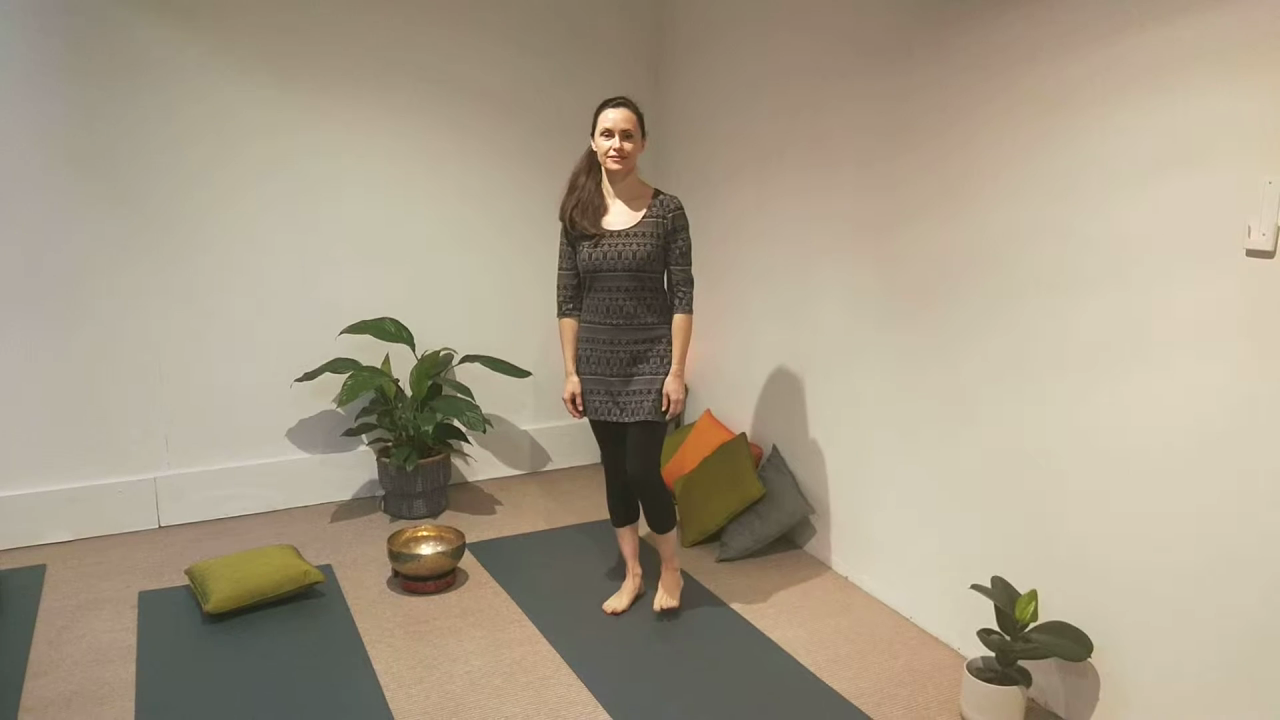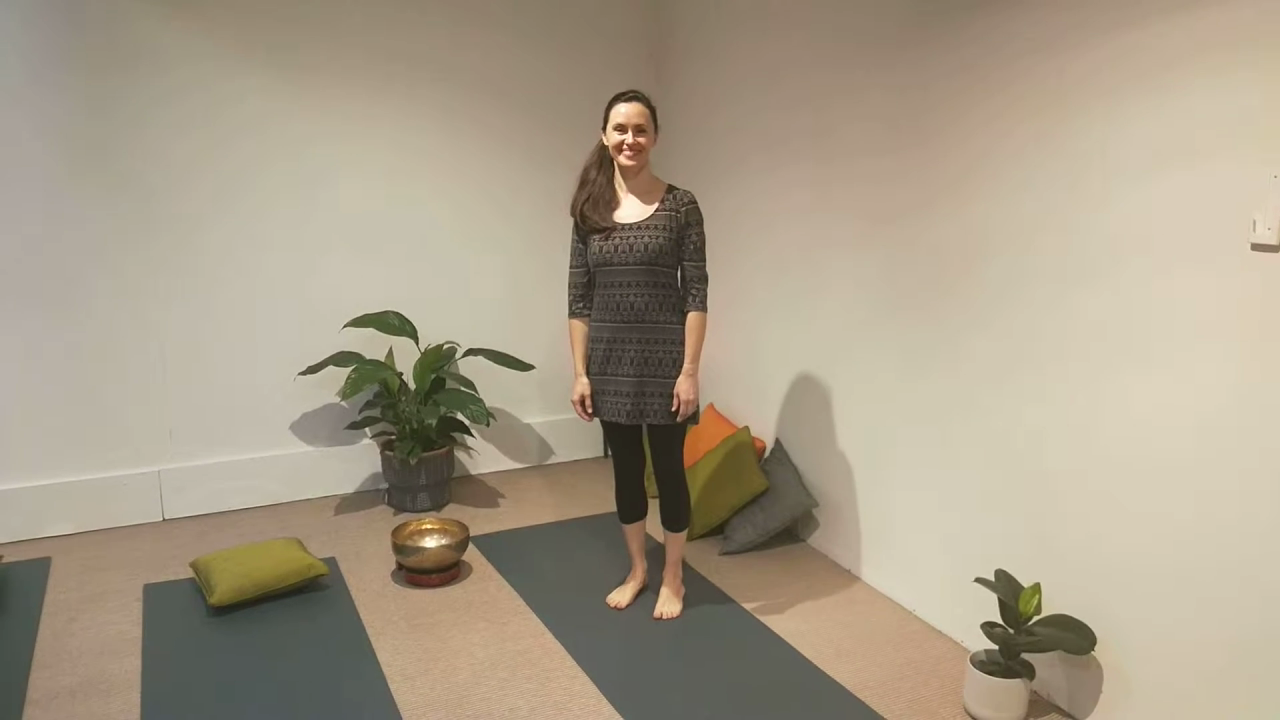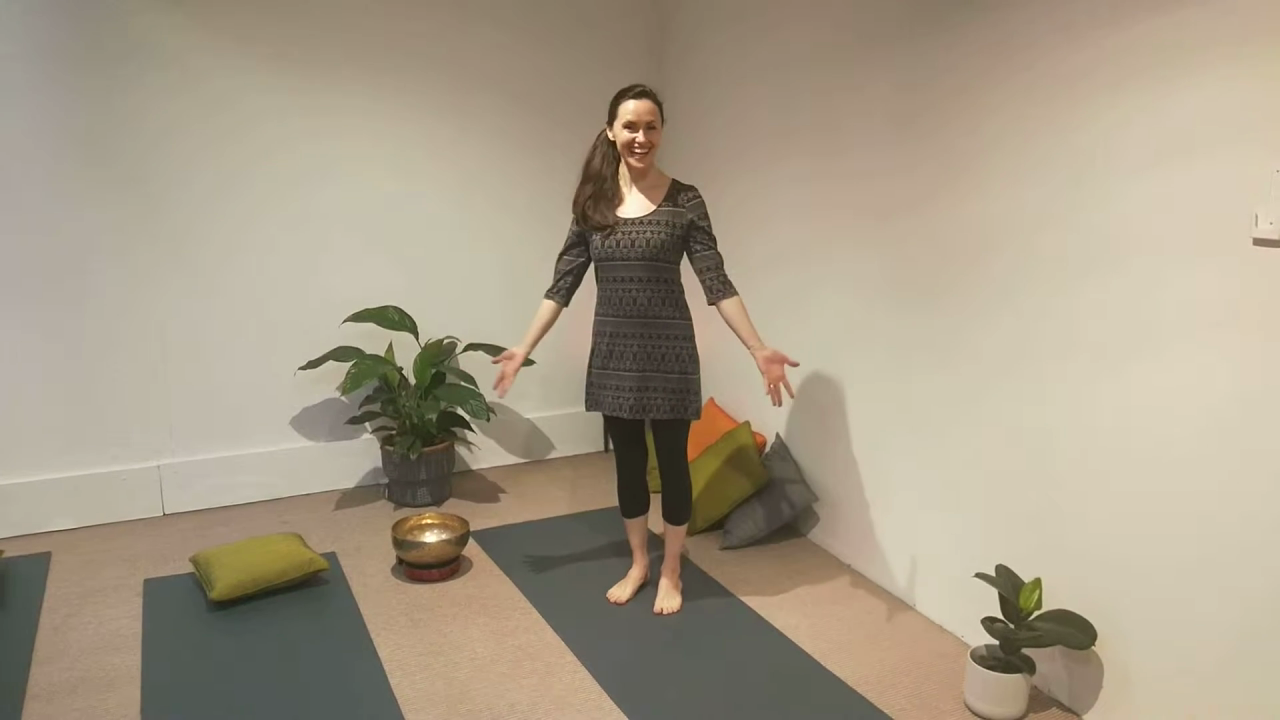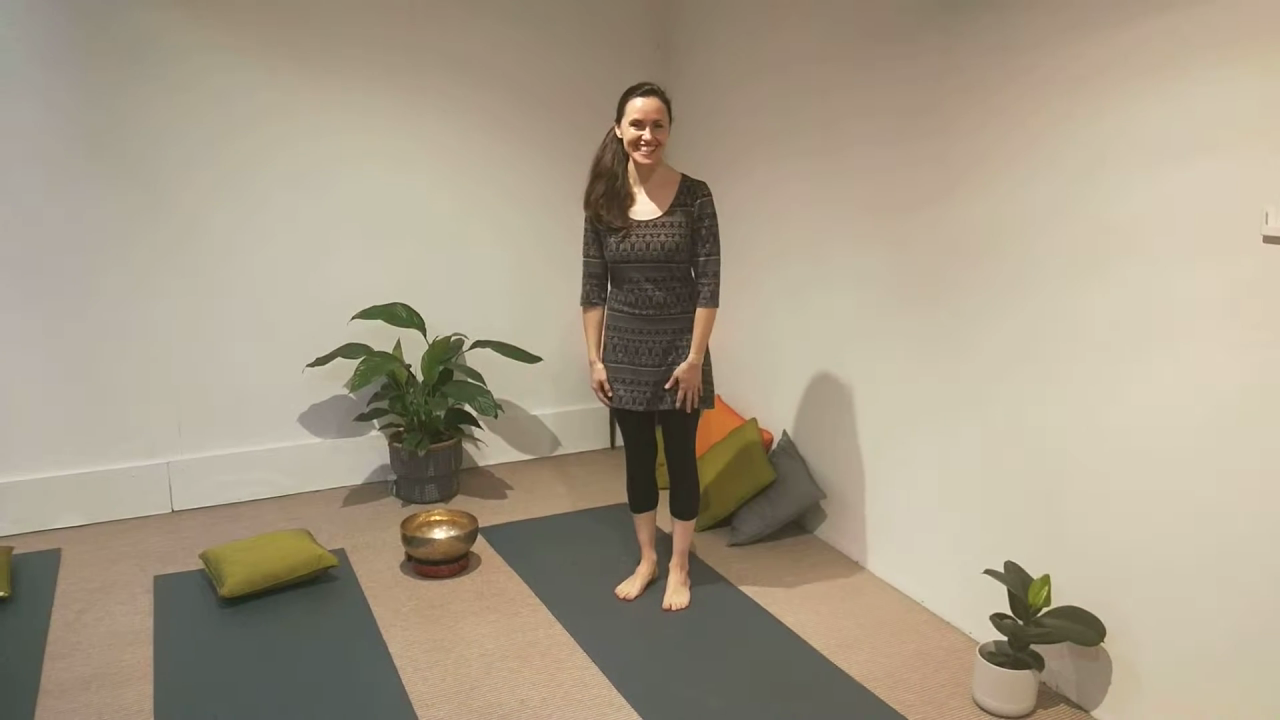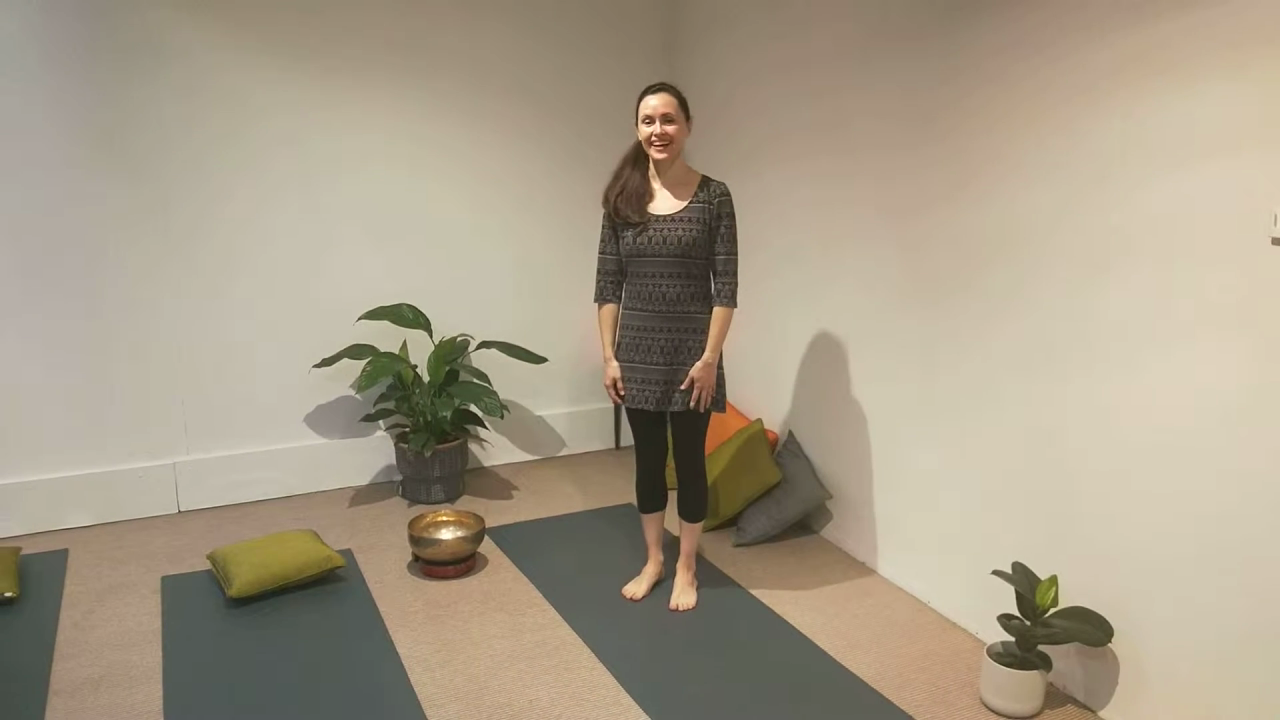
dt=1s
person 1, frame 1
left shoulder: (666, 210)
right shoulder: (579, 211)
left elbow: (682, 296)
right elbow: (568, 298)
left wrist: (677, 370)
right wrist: (570, 371)
left hip: (650, 357)
right hip: (597, 360)
left knee: (642, 470)
right knee: (615, 470)
left ankle: (670, 566)
right ankle: (633, 574)
person 1, frame 2
left shoulder: (681, 205)
right shoulder: (590, 207)
left elbow: (696, 295)
right elbow: (578, 298)
left wrist: (690, 370)
right wrist: (580, 372)
left hip: (663, 358)
right hip: (609, 360)
left knee: (668, 468)
right knee: (626, 468)
left ankle: (672, 577)
right ankle: (636, 569)
person 1, frame 3
left shoulder: (685, 201)
right shoulder: (593, 201)
left elbow: (717, 283)
right elbow: (563, 282)
left wrist: (759, 350)
right wrist: (524, 347)
left hip: (668, 351)
right hip: (613, 351)
left knee: (672, 461)
right knee: (628, 461)
left ankle: (671, 571)
right ankle: (638, 563)
person 1, frame 4
left shoulder: (694, 195)
right shoulder: (604, 199)
left elbow: (708, 284)
right elbow: (593, 286)
left wrist: (695, 358)
right wrist: (594, 358)
left hip: (678, 345)
right hip: (624, 348)
left knee: (680, 458)
right knee: (638, 457)
left ankle: (679, 567)
right ankle: (646, 560)
person 1, frame 5
left shoulder: (713, 195)
right shoulder: (622, 196)
left elbow: (726, 284)
right elbow: (607, 282)
left wrist: (710, 356)
right wrist: (609, 355)
left hip: (690, 347)
right hip: (637, 347)
left knee: (688, 459)
right knee: (647, 457)
left ankle: (686, 568)
right ankle: (653, 560)
